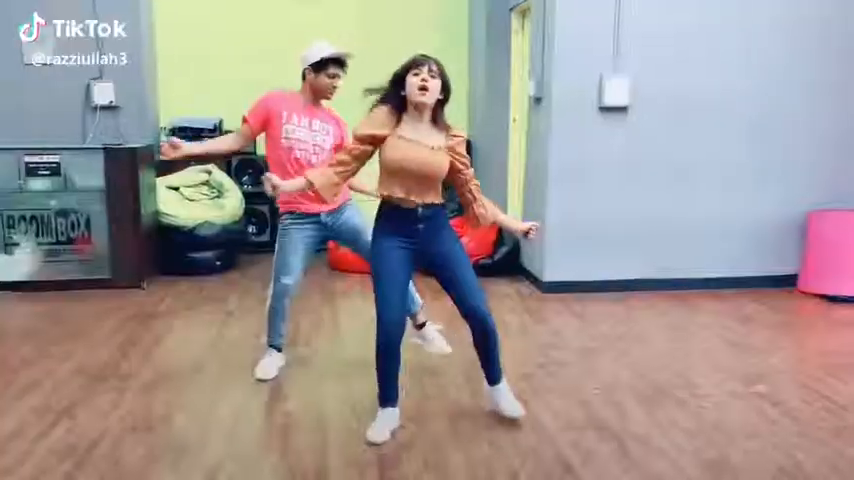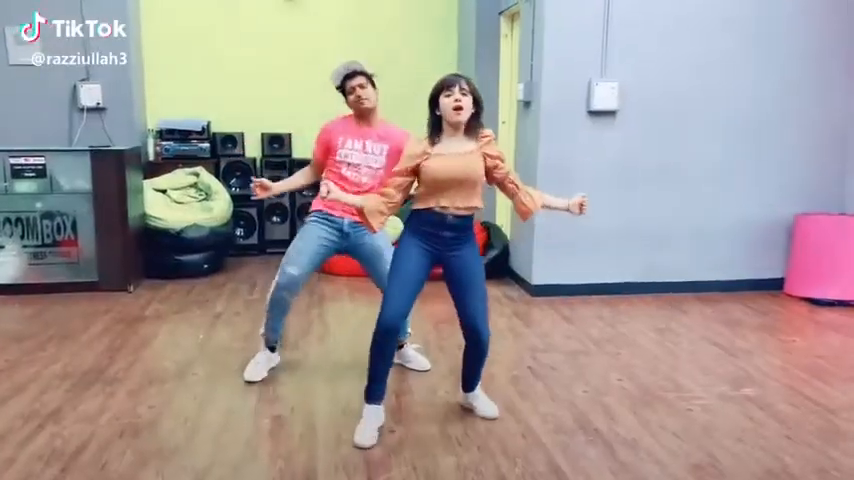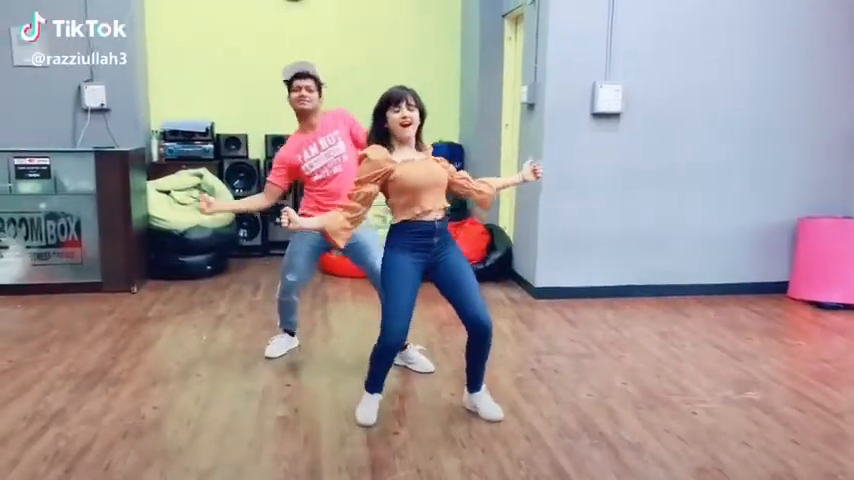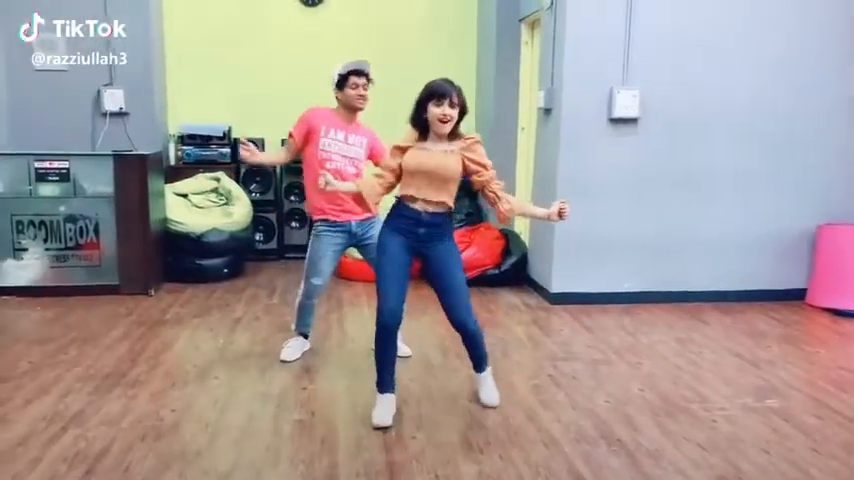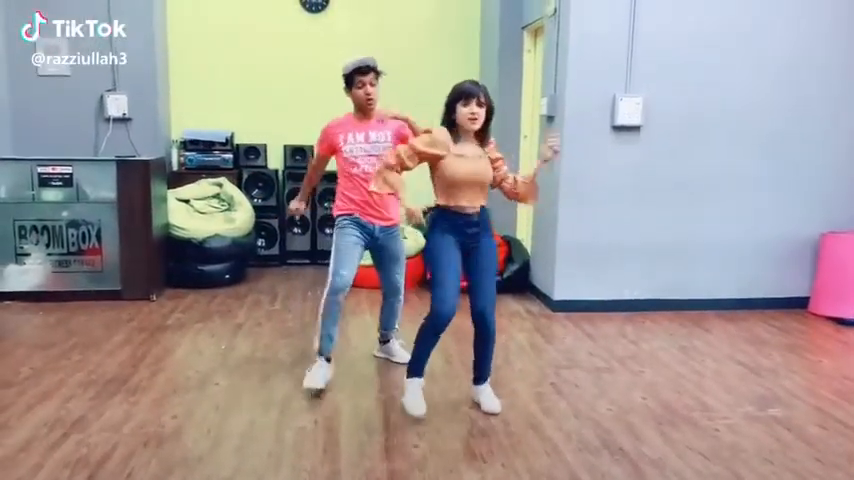
dt=0.5s
person 1, frame 1
left shoulder: (452, 140)
right shoulder: (383, 123)
left elbow: (469, 192)
right elbow: (343, 165)
left wrist: (514, 224)
right wrist: (295, 184)
left hip: (436, 229)
right hip: (392, 230)
left knee: (480, 315)
right knee: (390, 327)
left ankle: (498, 386)
right ankle: (388, 409)
person 1, frame 2
left shoulder: (484, 144)
right shoulder: (420, 148)
left elbow: (514, 188)
right elbow: (391, 195)
left wrist: (564, 204)
right wrist: (342, 195)
left hip: (462, 240)
right hip: (419, 235)
left knee: (477, 331)
right knee: (389, 322)
left ankle: (471, 392)
right ankle: (373, 408)
person 1, frame 3
left shoulder: (428, 155)
right shoulder: (378, 158)
left elbow: (466, 185)
right elbow: (353, 209)
left wrist: (519, 178)
right wrist: (305, 222)
left hip: (443, 243)
right hip: (405, 247)
left knee: (480, 323)
right knee: (393, 335)
left ankle: (475, 393)
right ankle: (371, 394)
person 1, frame 4
left shoulder: (467, 147)
right shoulder: (409, 142)
left elbow: (494, 192)
right elbow: (382, 181)
left wrist: (545, 213)
right wrist: (338, 185)
left hip: (439, 234)
right hip: (398, 228)
left knee: (463, 319)
right knee: (388, 317)
left ankle: (482, 374)
right ankle: (386, 395)
person 1, frame 5
left shoulder: (489, 149)
right shoulder: (438, 141)
left elbow: (515, 190)
right elbow: (390, 165)
left wrist: (541, 162)
left hip: (481, 230)
right hip: (445, 228)
left knee: (485, 313)
right knee: (443, 310)
left ankle: (481, 385)
right ankle: (413, 378)
person 2, frame 1
left shoulder: (335, 124)
right shoulder: (274, 104)
right elbow: (240, 140)
right wrist: (190, 148)
left hip: (341, 211)
right hip: (298, 217)
right knee: (283, 286)
left ankle: (420, 324)
right ankle: (274, 350)
person 2, frame 2
left shoulder: (398, 138)
right shoulder: (333, 130)
right elbow: (313, 172)
right wrist: (276, 187)
left hip: (366, 227)
right hip: (324, 220)
right knee: (287, 280)
left ankle: (400, 347)
right ankle: (269, 349)
person 2, frame 3
left shoulder: (342, 120)
right shoulder: (288, 153)
right elbow: (268, 197)
right wrist: (224, 206)
right knee: (290, 284)
left ankle: (403, 347)
right ankle: (287, 333)
person 2, frame 4
left shoulder: (367, 135)
right shoulder: (314, 118)
right elbow: (287, 153)
right wrist: (258, 157)
left hip: (367, 220)
right hip: (330, 223)
right knee: (313, 286)
right ankle: (301, 336)
person 2, frame 5
left shoulder: (395, 124)
right shoulder: (335, 129)
right elbow: (317, 166)
right wrist: (301, 199)
left hip: (388, 223)
right hip: (351, 221)
left knee: (394, 288)
right knee: (338, 284)
left ankle: (386, 342)
right ankle: (323, 359)
